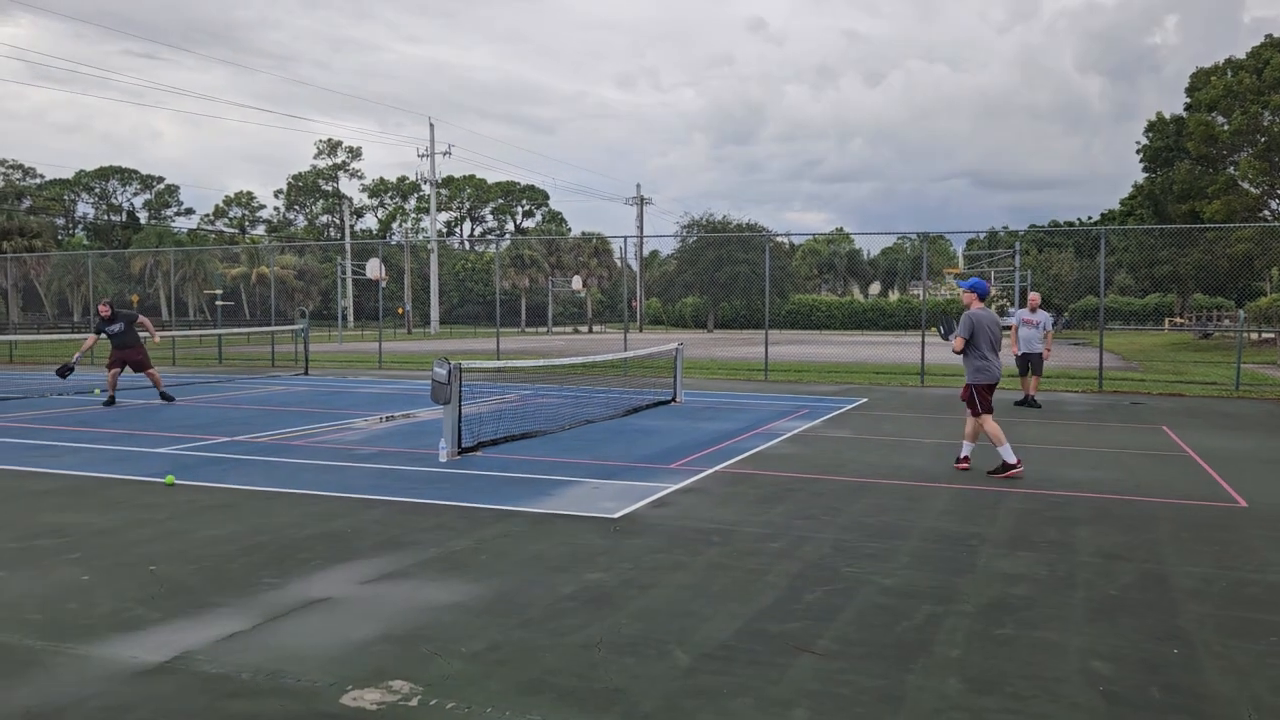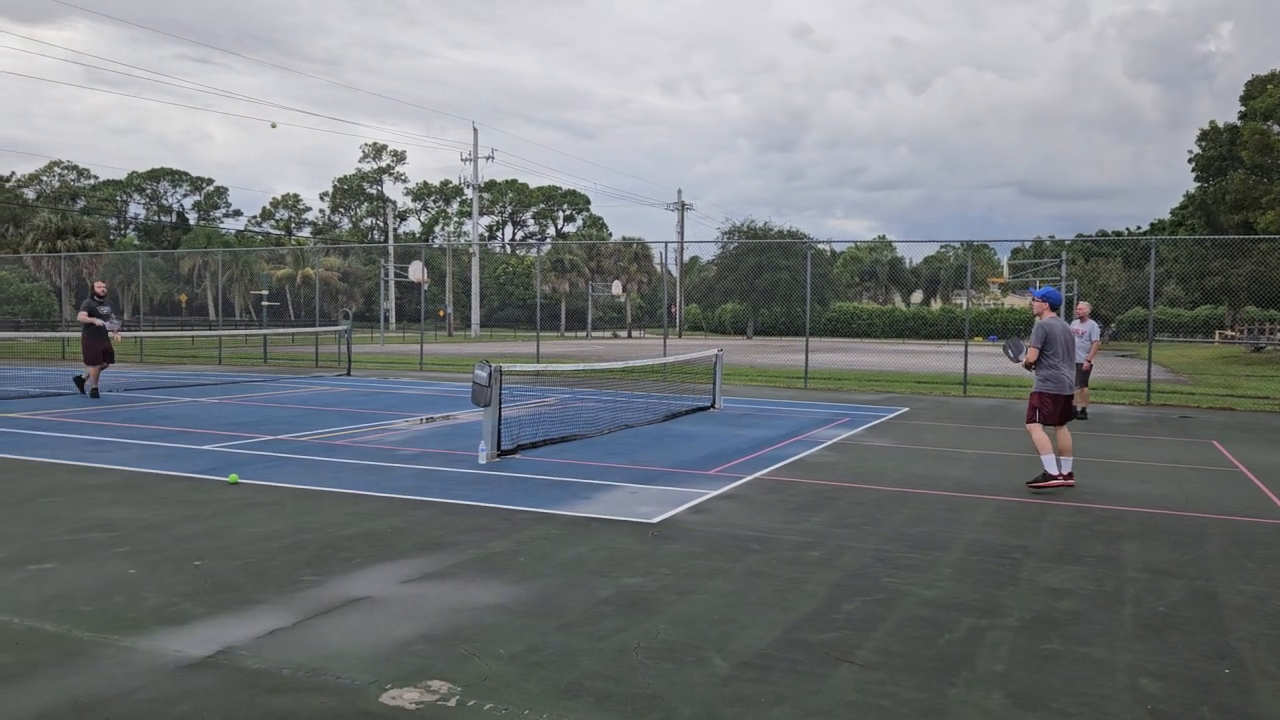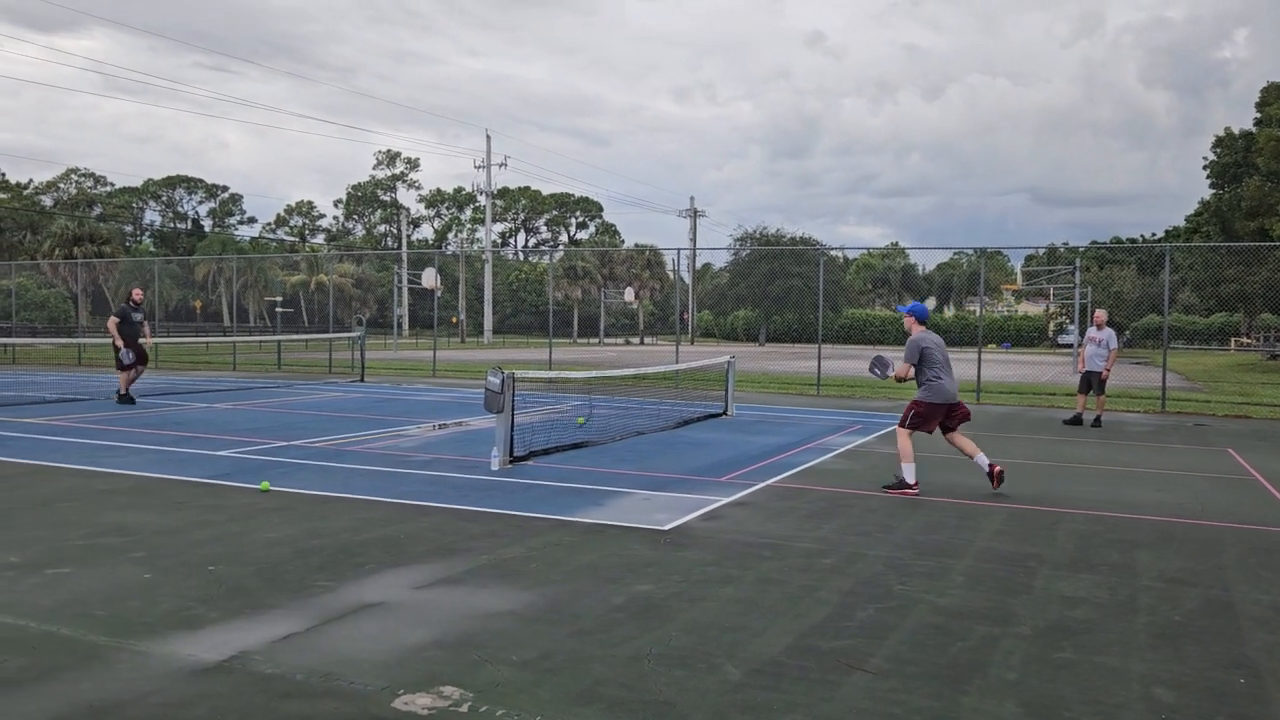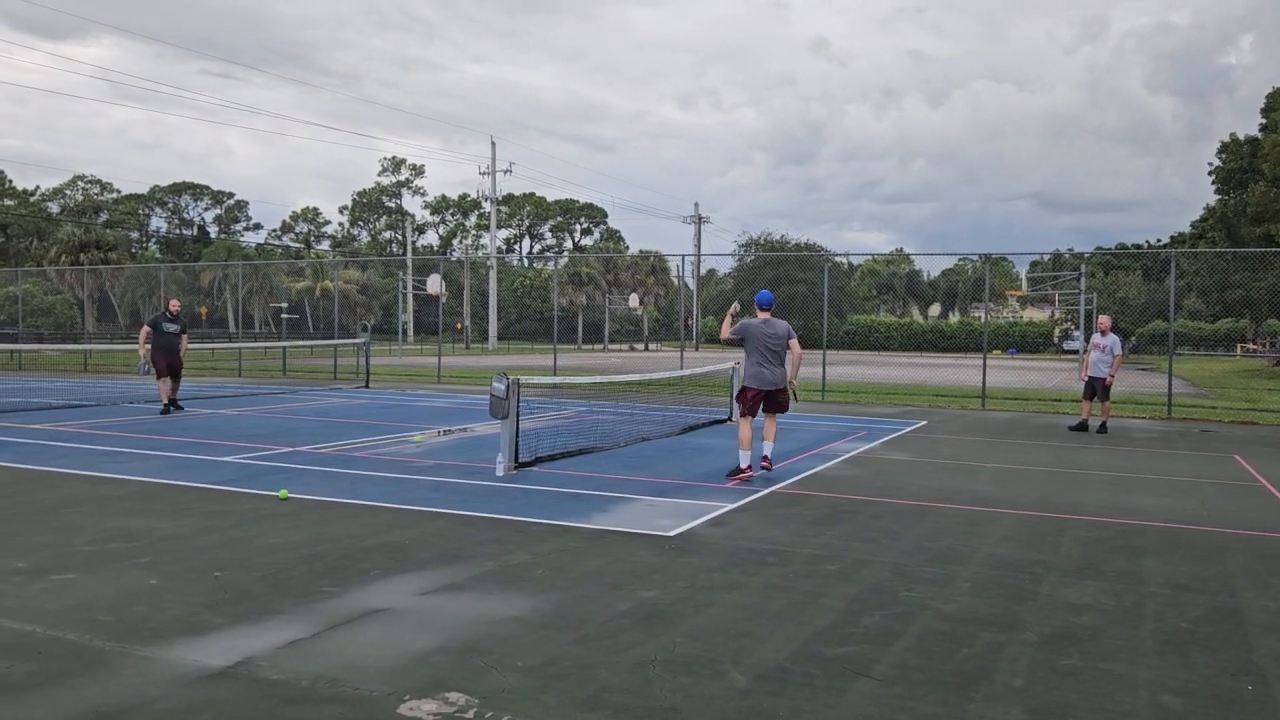
dt=1s
person 1, frame 1
left shoulder: (969, 316)
right shoulder: (994, 317)
left elbow: (957, 347)
left wrist: (954, 345)
left hip: (978, 375)
right hip: (992, 372)
left knee: (984, 419)
right knee: (974, 413)
left ankle: (1011, 461)
right ankle: (964, 456)
person 1, frame 2
left shoulder: (1042, 326)
right shoulder: (1066, 326)
left elbow: (1031, 358)
left wrist: (1026, 363)
right wrist: (1037, 363)
left hip: (1048, 385)
right hip: (1066, 384)
left knee: (1034, 426)
right knee: (1061, 427)
left ankle: (1052, 473)
right ankle: (1067, 473)
person 1, frame 3
left shoulder: (915, 341)
right shoulder: (935, 338)
left elbow: (902, 372)
left wrist: (898, 376)
right wrist: (908, 375)
left hip: (931, 396)
right hip: (949, 394)
left knee: (903, 432)
right knee: (953, 436)
left ankle: (909, 482)
right ankle: (991, 468)
person 1, frame 4
left shoulder: (747, 325)
right shoulder: (784, 326)
left elbow: (724, 335)
right elbow: (797, 352)
left wrist: (730, 313)
right wrist: (792, 377)
left hip: (754, 382)
right hip: (778, 382)
left knee: (745, 420)
right knee: (770, 418)
left ankle: (744, 466)
right ankle: (766, 457)
